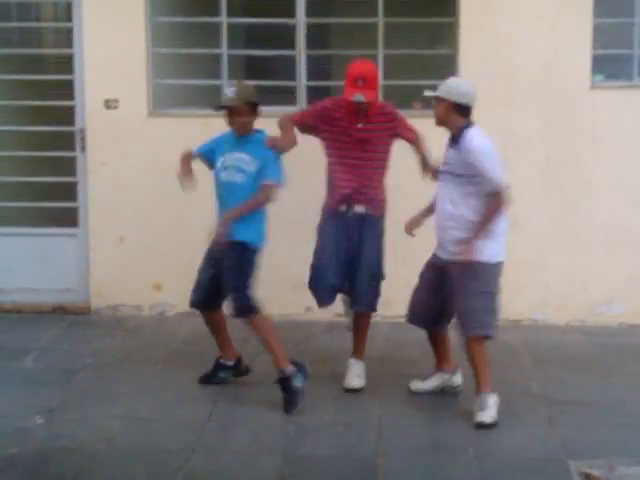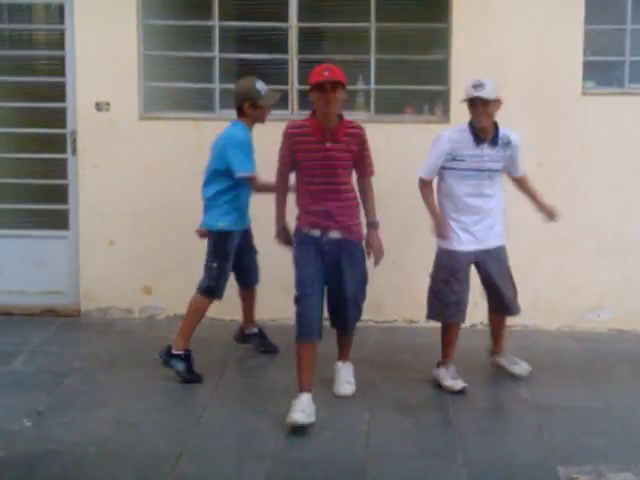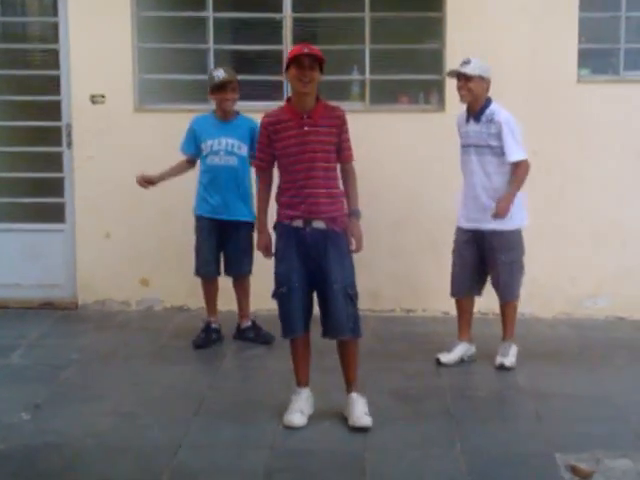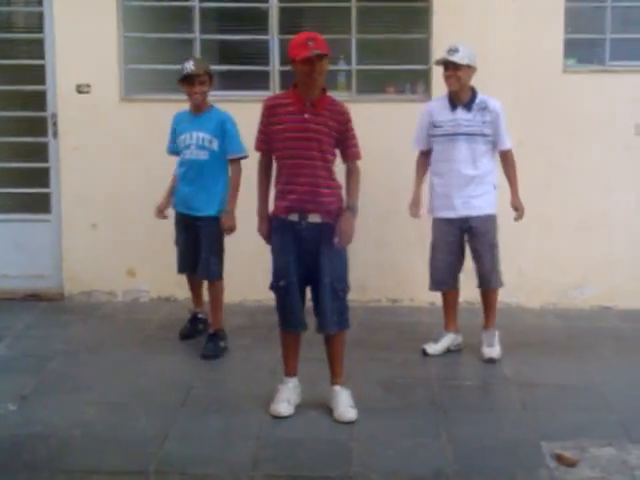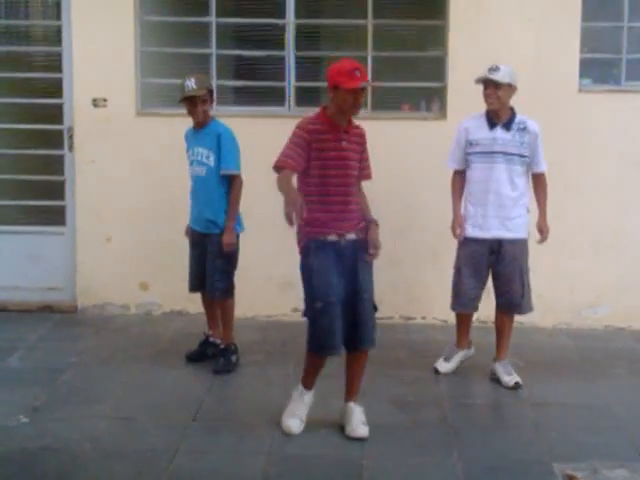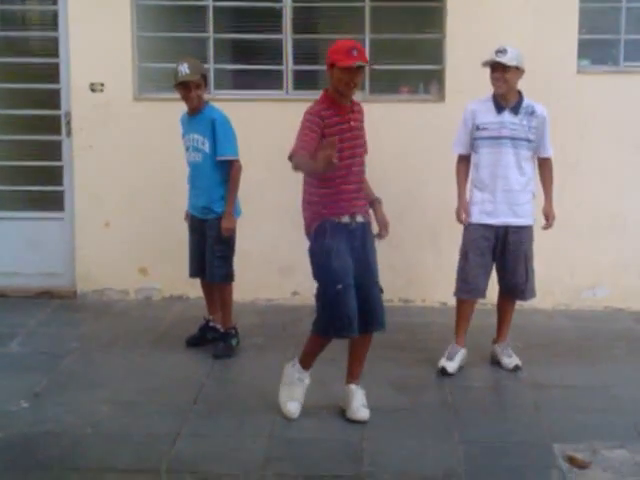
dt=0.5s
person 1, frame 1
left shoulder: (387, 115)
right shoulder: (329, 109)
left elbow: (414, 136)
right elbow: (289, 119)
left wrist: (425, 160)
right wrist: (285, 136)
left hip: (370, 213)
right hip: (336, 211)
left knee: (365, 287)
right knee: (324, 282)
left ankle: (357, 360)
right ankle: (348, 293)
person 1, frame 2
left shoulder: (356, 133)
right shoulder: (294, 132)
left elbow: (364, 182)
right elbow: (283, 178)
left wrist: (373, 227)
right wrist: (280, 222)
left hip: (347, 235)
right hip: (309, 237)
left knee: (348, 306)
right knee: (308, 314)
left ankle: (343, 362)
right ankle: (304, 397)
person 1, frame 3
left shoulder: (335, 117)
right shoulder: (271, 121)
left elbow: (346, 169)
right elbow: (263, 177)
left wrist: (354, 217)
right wrist: (261, 227)
left hip: (331, 226)
right hip: (291, 229)
left knee: (343, 310)
right knee: (294, 311)
left ankle: (353, 395)
right ankle: (303, 392)
person 1, frame 4
left shoulder: (339, 112)
right shoulder: (273, 107)
left elbow: (352, 167)
right elbow: (265, 162)
left wrist: (349, 212)
right wrist: (262, 211)
left hip: (328, 220)
right hip: (287, 221)
left knee: (333, 303)
right knee: (288, 302)
left ankle: (339, 387)
right ankle: (289, 383)
person 1, frame 5
left shoulder: (358, 135)
right shoulder: (309, 129)
right elbow: (284, 171)
left wrist: (371, 224)
right wrist: (290, 198)
left hip: (355, 241)
right hip: (319, 242)
left knee: (362, 324)
right knee: (324, 324)
left ankle: (352, 404)
right ankle: (304, 393)
person 1, frame 6
left shoulder: (357, 112)
right shoulder: (316, 114)
right elbow: (299, 160)
left wrist: (375, 203)
right wrist: (316, 161)
left hip: (359, 223)
right hip: (328, 224)
left knee: (369, 308)
right knee: (339, 307)
left ankle: (353, 387)
right ankle: (298, 371)
person 2, frame 1
left shoulder: (478, 145)
right shoulder: (455, 143)
left elbow: (498, 197)
left wrist: (472, 240)
right wrist: (423, 214)
left hip: (480, 251)
right hip: (448, 248)
left knee: (473, 321)
right knee: (428, 311)
left ankle: (485, 394)
right ankle: (445, 370)
person 2, frame 2
left shoulder: (509, 142)
right shoulder: (448, 139)
left elbow: (518, 175)
right elbow: (425, 179)
left wrist: (540, 202)
right wrist: (436, 215)
left hip: (491, 236)
right hip: (455, 238)
left knee: (504, 297)
right knee: (450, 304)
left ankle: (499, 353)
right ankle: (445, 366)
person 2, frame 3
left shoulder: (502, 118)
right shoulder: (462, 120)
left elbow: (521, 164)
left wrist: (508, 199)
left hip: (501, 219)
right hip: (468, 218)
left knee: (506, 281)
right knee: (462, 281)
left ankle: (508, 344)
right ankle: (465, 343)
person 2, frame 4
left shoulder: (492, 108)
right shoulder: (431, 110)
left elbow: (505, 152)
right elbow: (424, 153)
left wrist: (515, 193)
right wrist: (417, 190)
left hip: (481, 205)
right hip: (444, 205)
left knee: (487, 270)
right knee: (445, 271)
left ankle: (490, 332)
right ankle: (451, 333)
person 2, frame 5
left shoulder: (530, 130)
right shoulder: (468, 128)
left elbow: (538, 175)
right elbow: (459, 173)
left wrist: (542, 216)
right wrist: (456, 213)
left hip: (513, 228)
right hip: (475, 226)
left knee: (511, 295)
right knee: (465, 290)
left ankle: (501, 361)
right ankle: (462, 346)
person 2, frame 6
left shoulder: (537, 114)
right shoulder: (474, 111)
left elbow: (544, 160)
right elbow: (464, 158)
left wrist: (548, 201)
right wrist: (461, 197)
left hip: (519, 213)
right hip: (481, 212)
left knee: (513, 282)
right knee: (470, 280)
left ankle: (501, 344)
right ankle: (458, 346)
person 3, frame 1
left shoulder: (265, 145)
right shoulder: (221, 142)
left elbow: (266, 193)
right elbow: (190, 154)
left wrist: (228, 218)
right wrist: (186, 163)
left hip: (242, 237)
right hip: (226, 237)
left knee: (243, 304)
right knee: (204, 301)
left ankle: (288, 371)
right ankle: (230, 360)
person 3, frame 2
left shoulder: (237, 134)
right shoulder: (236, 139)
left elbow: (218, 178)
right elbow: (252, 184)
left wrist: (206, 218)
left hip: (238, 221)
right hip: (225, 223)
left knee: (249, 277)
right knee: (211, 286)
left ankle: (249, 329)
right ankle: (177, 351)
person 3, frame 3
left shoulder: (251, 127)
right shoulder: (198, 125)
right elbow: (189, 161)
right wrist: (158, 178)
left hip: (240, 212)
right hip: (207, 211)
left knee: (241, 270)
right knee: (207, 270)
left ankle: (245, 324)
right ankle: (212, 324)
person 3, frame 4
left shoulder: (222, 120)
right shoulder: (178, 120)
left elbow: (235, 166)
left wrist: (230, 210)
right wrist: (167, 197)
left hip: (211, 210)
right hip: (183, 208)
left knee: (212, 270)
right knee: (189, 266)
left ankle: (217, 331)
right ankle: (199, 314)
person 3, frame 5
left shoulder: (222, 134)
right shoulder: (189, 135)
left elbow: (236, 181)
left wrist: (230, 227)
left hip: (220, 227)
right hip: (199, 226)
left knee: (222, 287)
right knee: (202, 285)
left ankle: (229, 346)
right ankle: (213, 339)
person 3, frame 6
left shoulder: (217, 119)
right shoulder: (185, 120)
left elbow: (235, 166)
left wrist: (229, 212)
left hip: (218, 212)
right hip: (198, 211)
left knee: (220, 272)
right knee: (202, 271)
left ankle: (229, 330)
right ankle: (212, 323)
